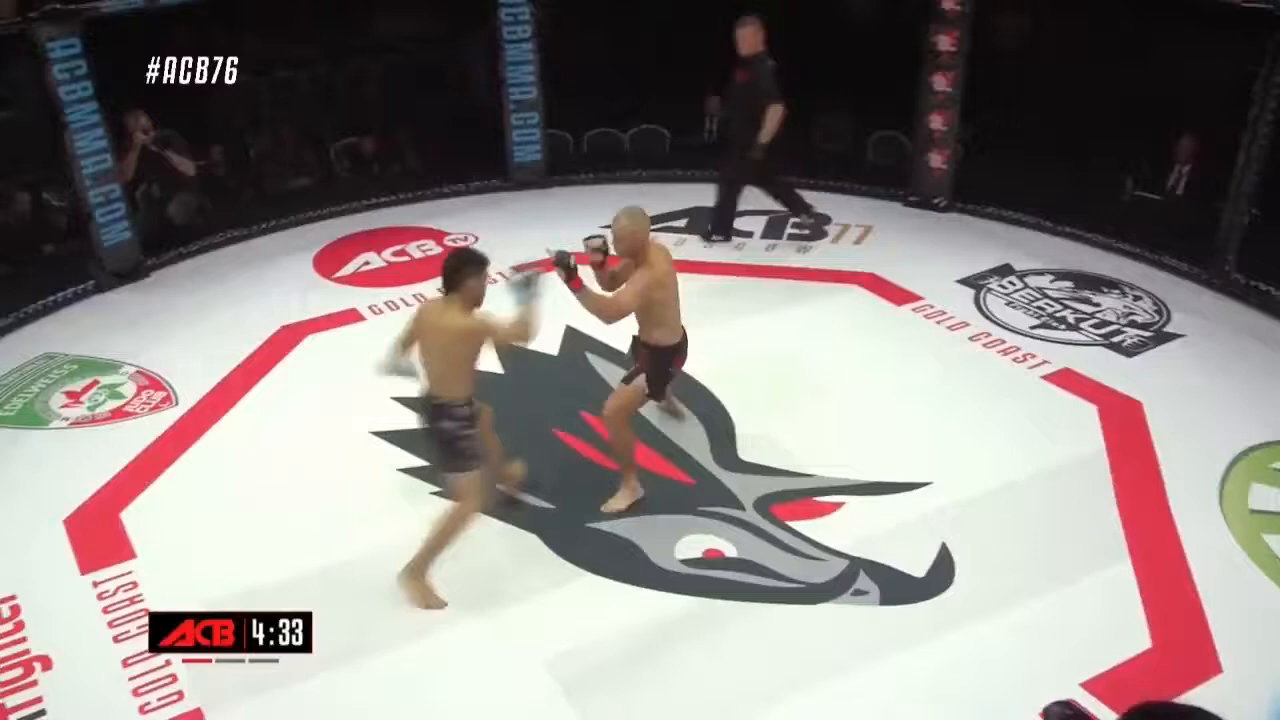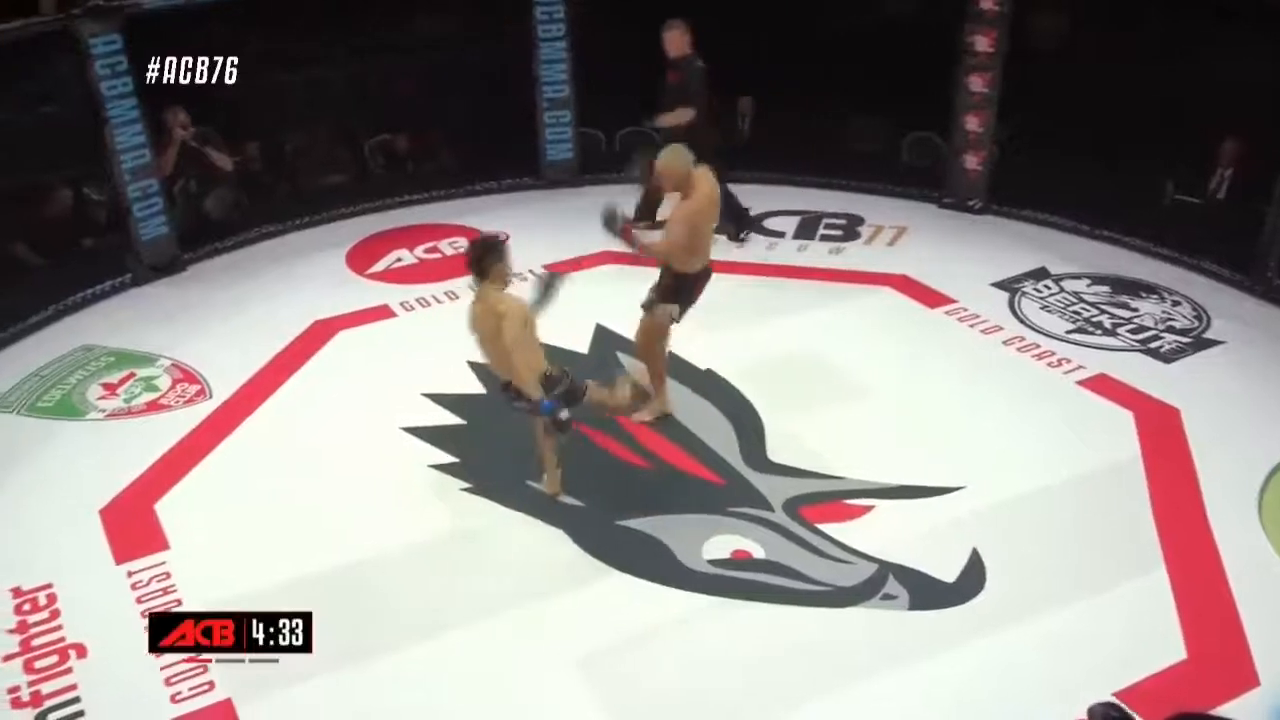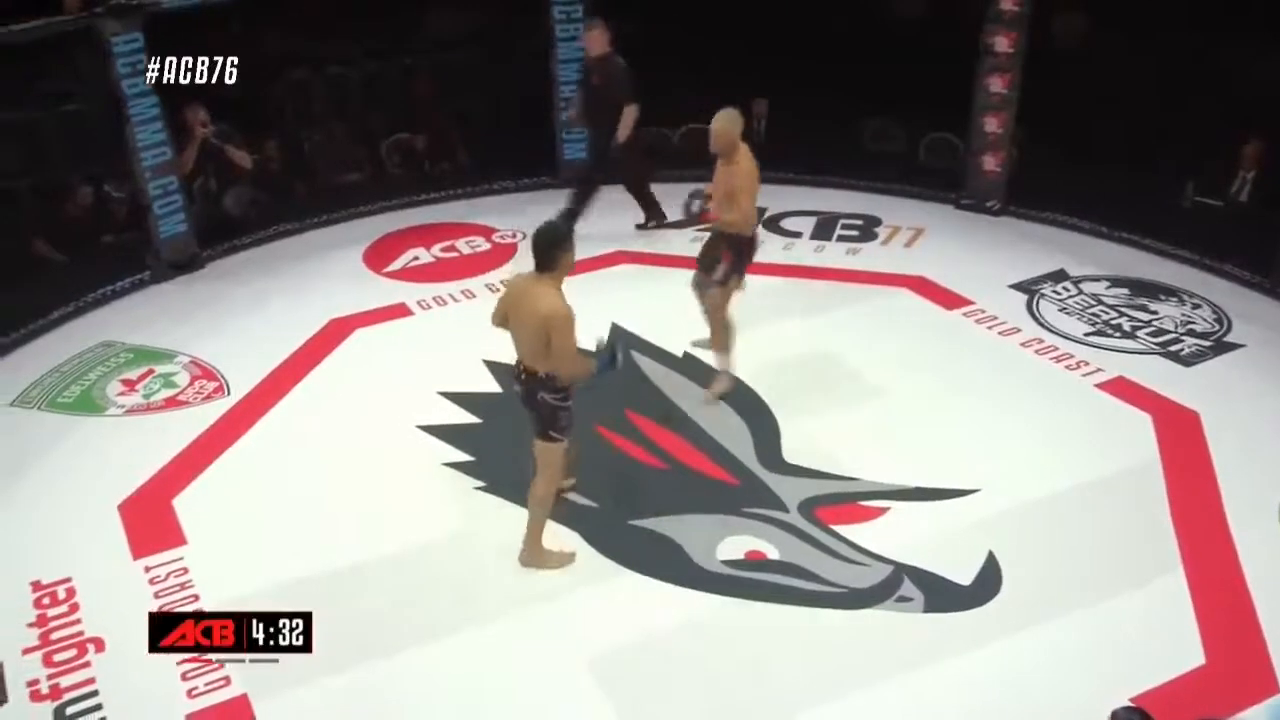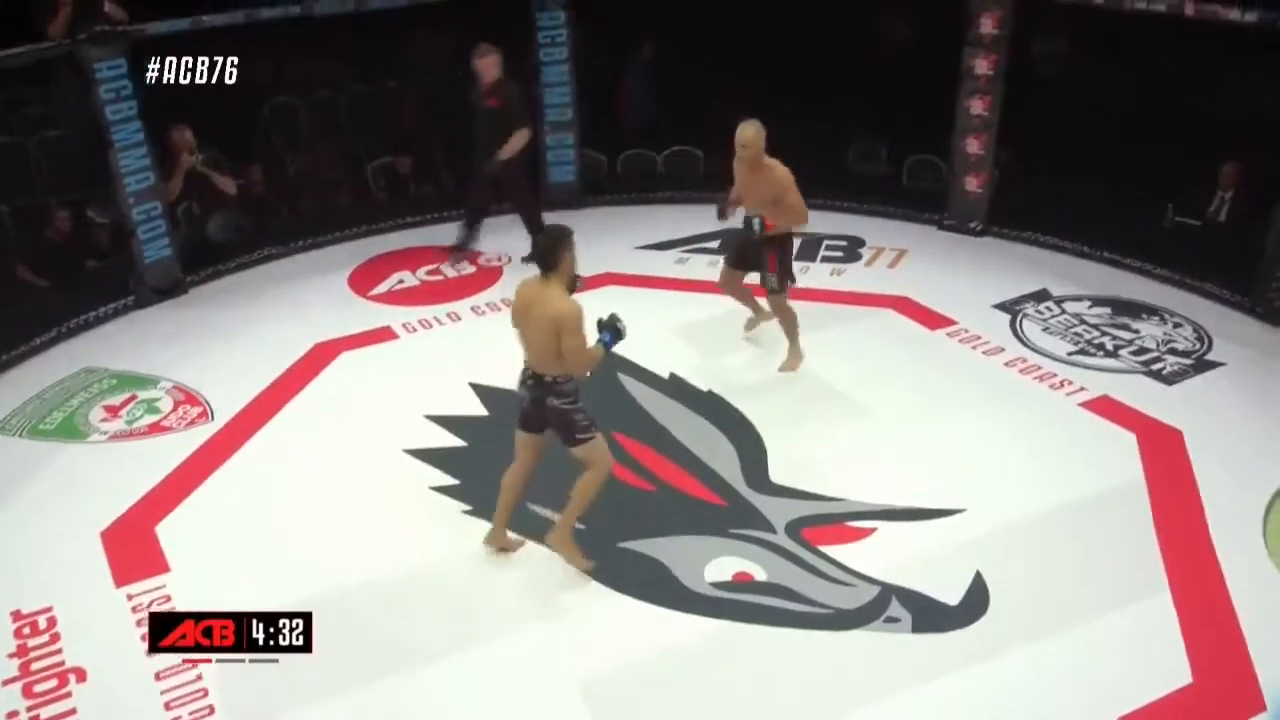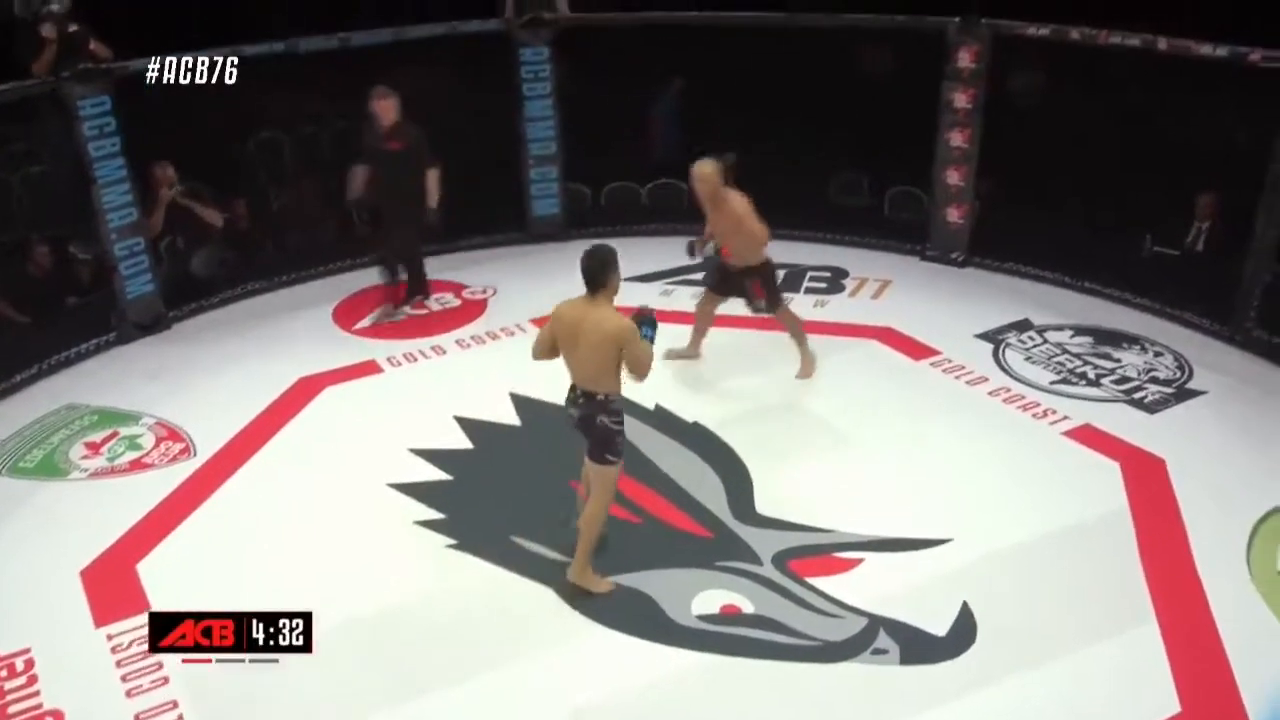
dt=0.4s
person 1, frame 1
left shoulder: (427, 310)
right shoulder: (470, 325)
left elbow: (404, 343)
right elbow: (521, 334)
left wrist: (396, 362)
right wrist: (526, 299)
left hip: (437, 402)
right hip: (450, 416)
left knee: (484, 416)
right knee: (471, 501)
left ankle: (503, 472)
right ankle: (416, 571)
person 1, frame 2
left shoulder: (476, 310)
right shoulder: (510, 305)
right elbow: (516, 351)
left wrist: (539, 299)
right wrist: (543, 402)
left hip: (516, 390)
right hip: (543, 385)
left knee: (543, 425)
right knee: (590, 390)
left ankle: (552, 477)
right ankle: (617, 397)
person 1, frame 3
left shoulder: (519, 284)
right shoulder: (556, 309)
left elbow: (499, 320)
right elbow: (568, 370)
right wrist: (600, 362)
left hip: (523, 376)
right hip: (548, 386)
left knee: (549, 441)
right knee: (550, 468)
left ankle: (550, 482)
right ankle: (532, 548)
person 1, frame 4
left shoulder: (525, 289)
right shoulder: (568, 309)
right elbow: (580, 365)
right wrist: (607, 340)
left hip: (530, 385)
right hip: (558, 394)
left knee: (524, 459)
right knee: (600, 464)
left ankle: (498, 533)
right ankle: (562, 535)
person 1, frame 5
left shoulder: (563, 311)
right shoulder: (620, 326)
left elbow: (539, 352)
right elbow: (641, 371)
right wrist: (647, 334)
left hip: (575, 400)
right hip: (604, 409)
left knee: (593, 465)
right knee: (603, 491)
left ankle: (585, 522)
right ankle: (580, 569)
person 2, frame 1
left shoulder: (650, 274)
right shoulder: (647, 251)
left elbow: (611, 312)
right elbow: (610, 283)
left wrist: (574, 281)
right wrist: (598, 262)
left hip: (662, 353)
right hip: (653, 340)
left knee: (614, 414)
right knee: (640, 367)
left ankle: (630, 486)
right ankle: (668, 401)
person 2, frame 2
left shoulder: (689, 210)
right shoulder: (705, 178)
left elbow: (664, 251)
left wrist: (627, 233)
left hip: (682, 278)
right hip: (693, 269)
left knee: (644, 338)
right knee: (653, 331)
left ankle: (660, 401)
right ankle: (654, 380)
person 2, frame 3
left shoulder: (741, 170)
right shoulder: (730, 152)
left elbow: (746, 219)
left wrist: (709, 215)
right wrist: (712, 196)
left hip: (736, 242)
right hip: (722, 234)
left knee: (716, 304)
right knee: (700, 285)
left ankle: (724, 372)
right ankle: (717, 338)
person 2, frame 4
left shoulder: (780, 176)
right shoulder: (739, 162)
left elbow: (801, 216)
left wrist: (768, 224)
right wrist: (732, 202)
left hip: (775, 242)
right hip: (752, 233)
left knee: (777, 304)
right knee: (727, 283)
left ankle: (795, 350)
right ankle: (759, 312)
person 2, frame 5
left shoulder: (735, 206)
right shoulder: (709, 199)
left elbow: (760, 240)
left wrist: (724, 251)
right wrist: (704, 240)
left hip: (754, 269)
right hip: (728, 264)
left knee: (780, 313)
right knee: (704, 306)
left ankle: (806, 354)
right ankle: (693, 348)
person 3, frame 1
left shoulder: (763, 69)
right shoulder: (746, 65)
left elbow: (776, 108)
left wrist: (762, 142)
right wrist: (728, 127)
left hip: (752, 139)
right hip: (743, 136)
left knee: (729, 181)
right knee: (765, 179)
left ankle: (720, 230)
right ankle: (803, 210)
person 3, frame 2
left shoulder: (693, 70)
right shoulder: (676, 66)
left elbow: (689, 112)
left wrist: (657, 121)
left hip: (693, 138)
right hip: (676, 135)
left ankle: (741, 225)
right ankle: (644, 219)
person 3, frame 3
left shoulder: (615, 68)
right shoulder: (592, 65)
left elbow: (631, 108)
right elbow: (584, 91)
left wrist: (619, 141)
right wrist: (574, 112)
left hip: (616, 137)
right hip: (602, 135)
left knee: (588, 180)
right knee: (633, 178)
left ankle: (577, 222)
right ankle: (654, 215)
person 3, frame 4
left shoulder: (509, 92)
right shoulder: (480, 92)
left elbow: (523, 132)
left wrist: (501, 157)
left hip: (507, 163)
right hip: (487, 161)
left knee: (525, 204)
right knee: (474, 204)
right ankle: (464, 245)
person 3, frame 5
left shoulder: (411, 134)
right shoulder: (371, 135)
left elbow: (431, 170)
right elbow: (362, 166)
left wrist: (432, 205)
right wrist: (354, 195)
left hip: (408, 206)
right hip: (385, 204)
left knee: (392, 252)
right knee: (408, 249)
left ankle: (395, 302)
right ankle: (418, 289)
